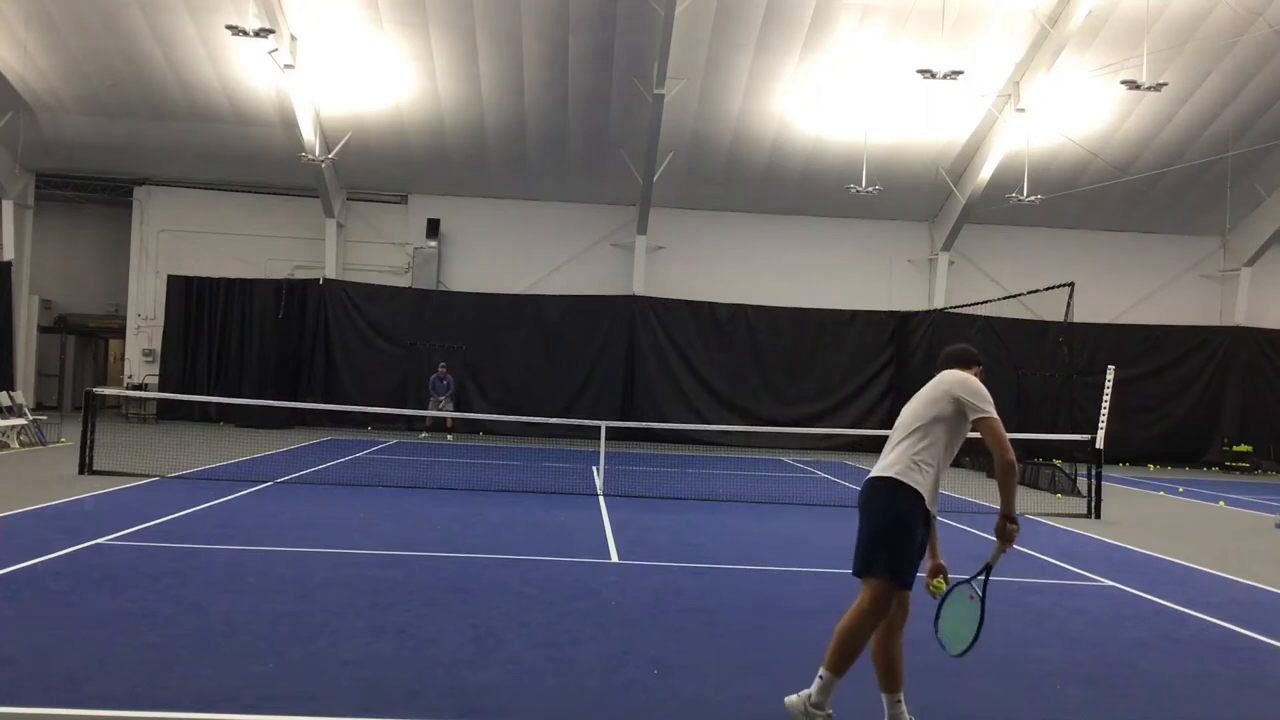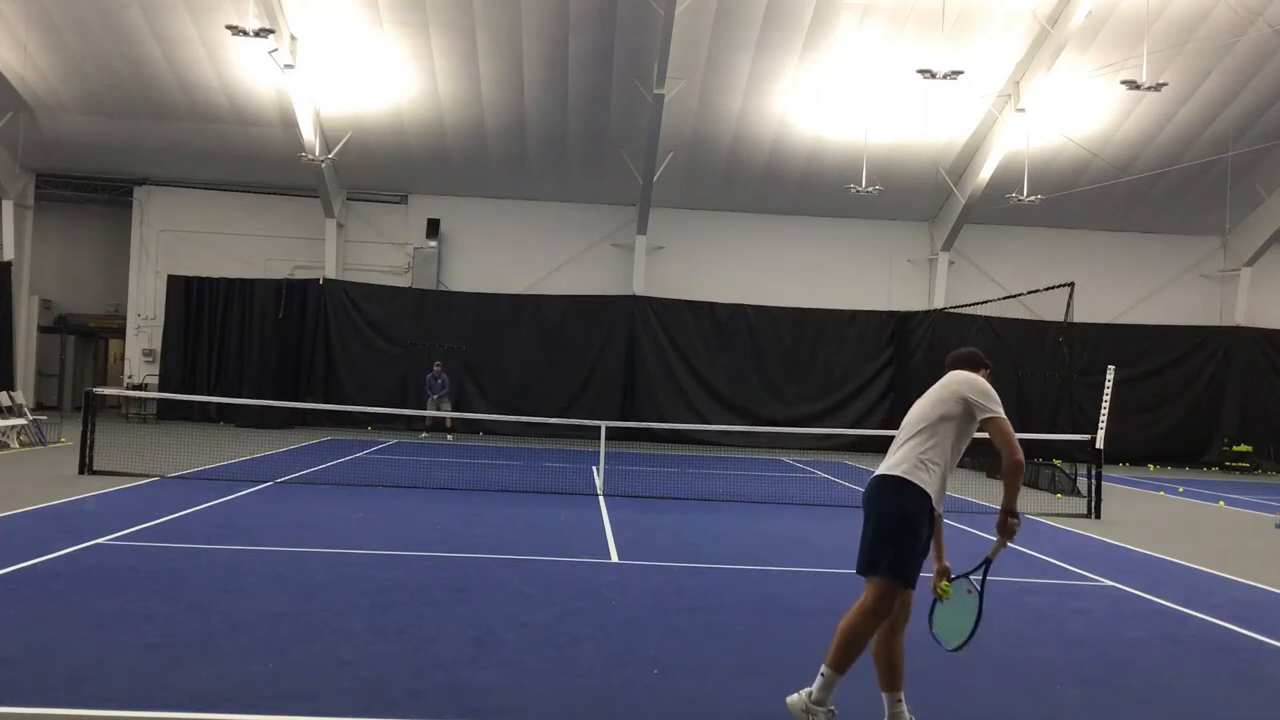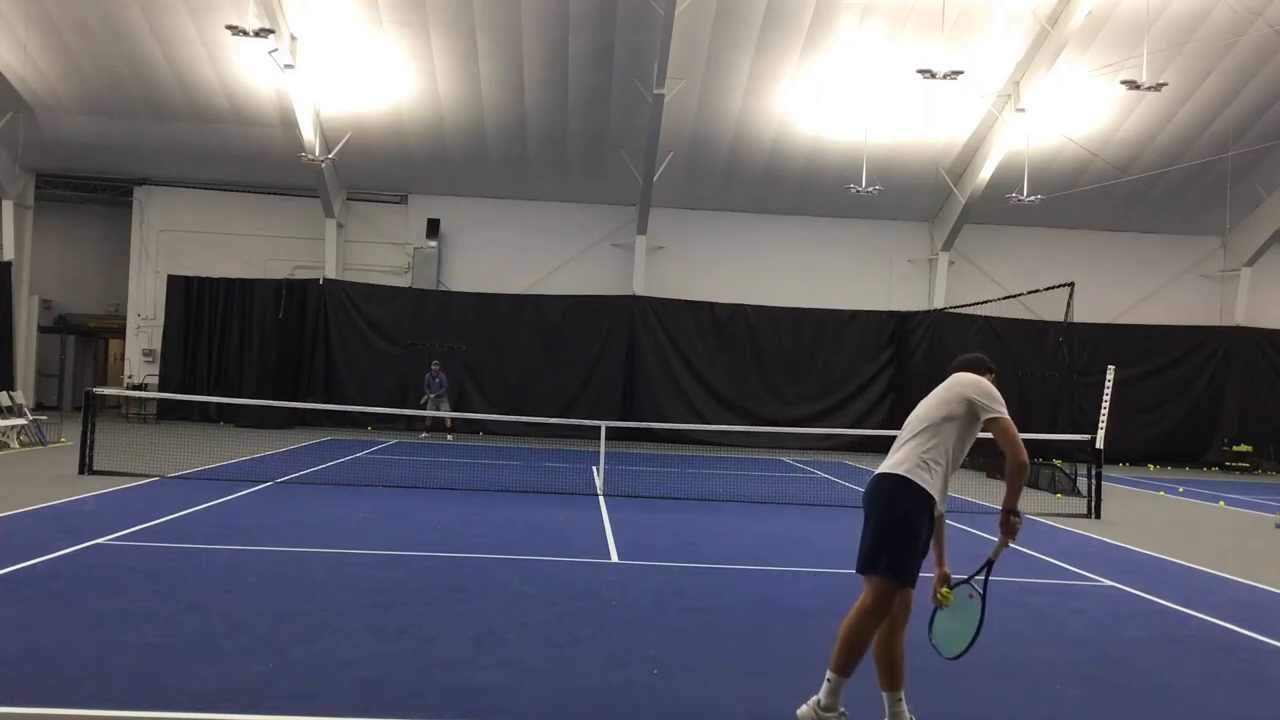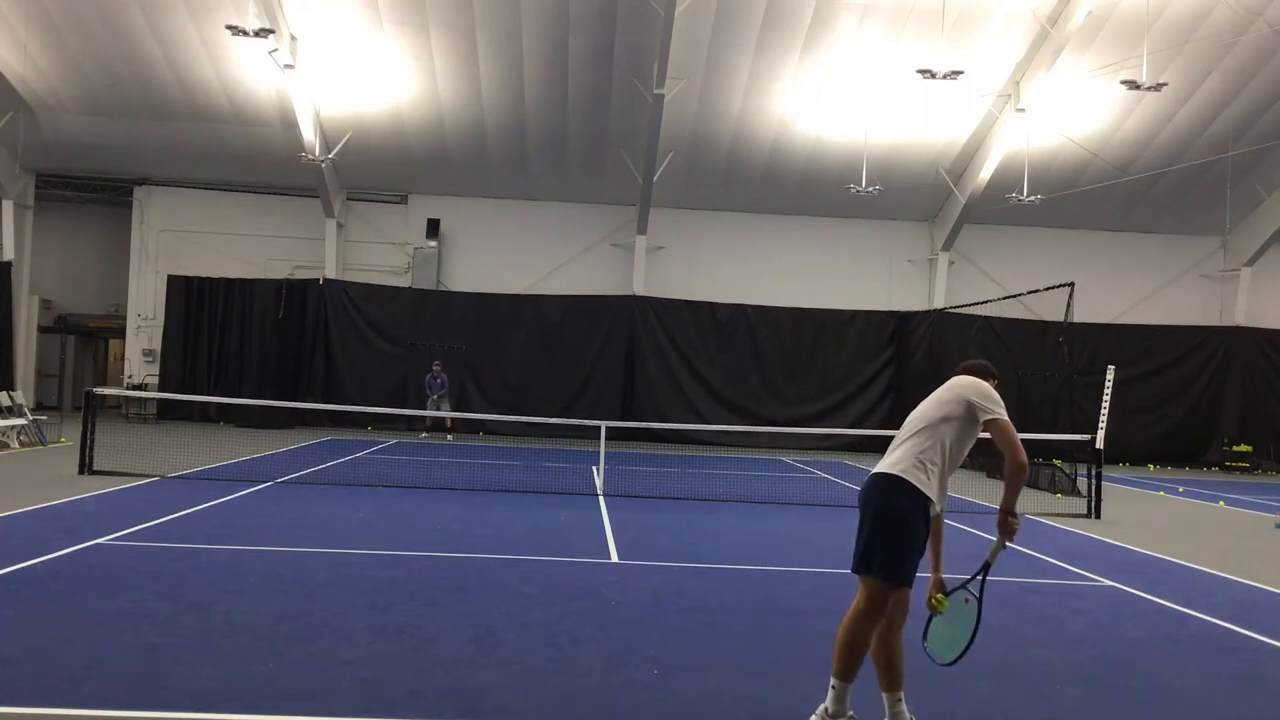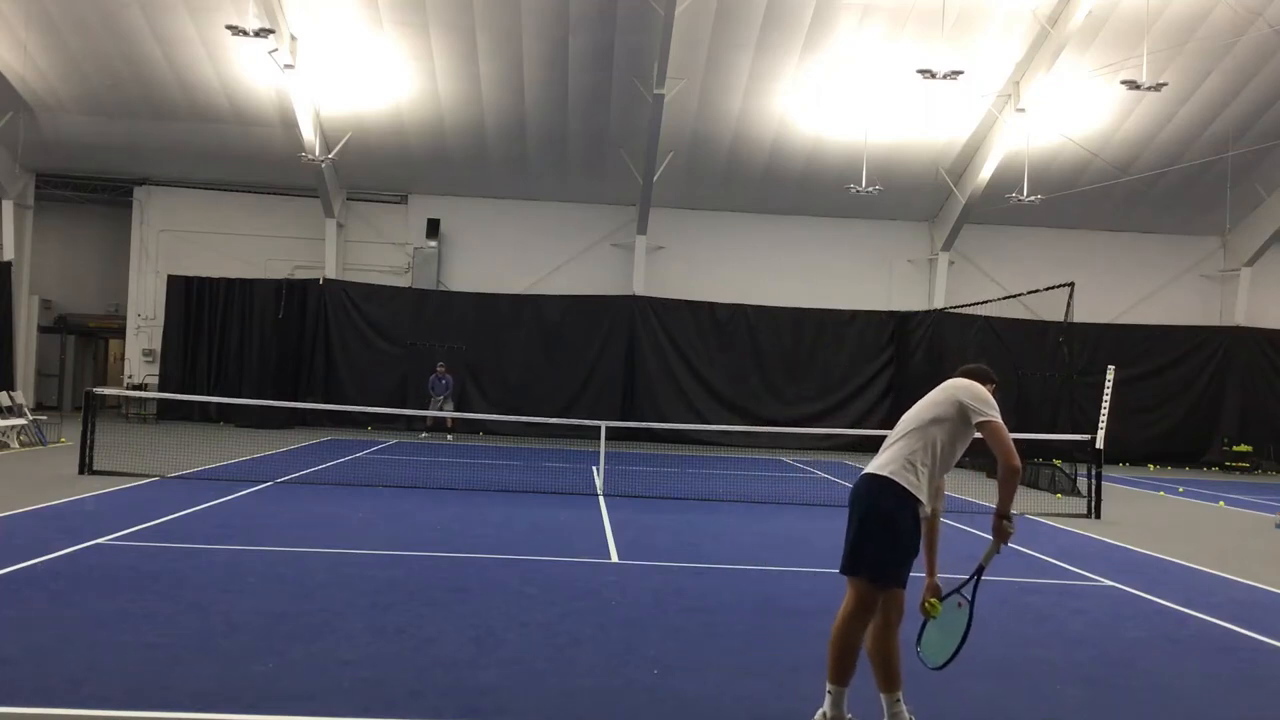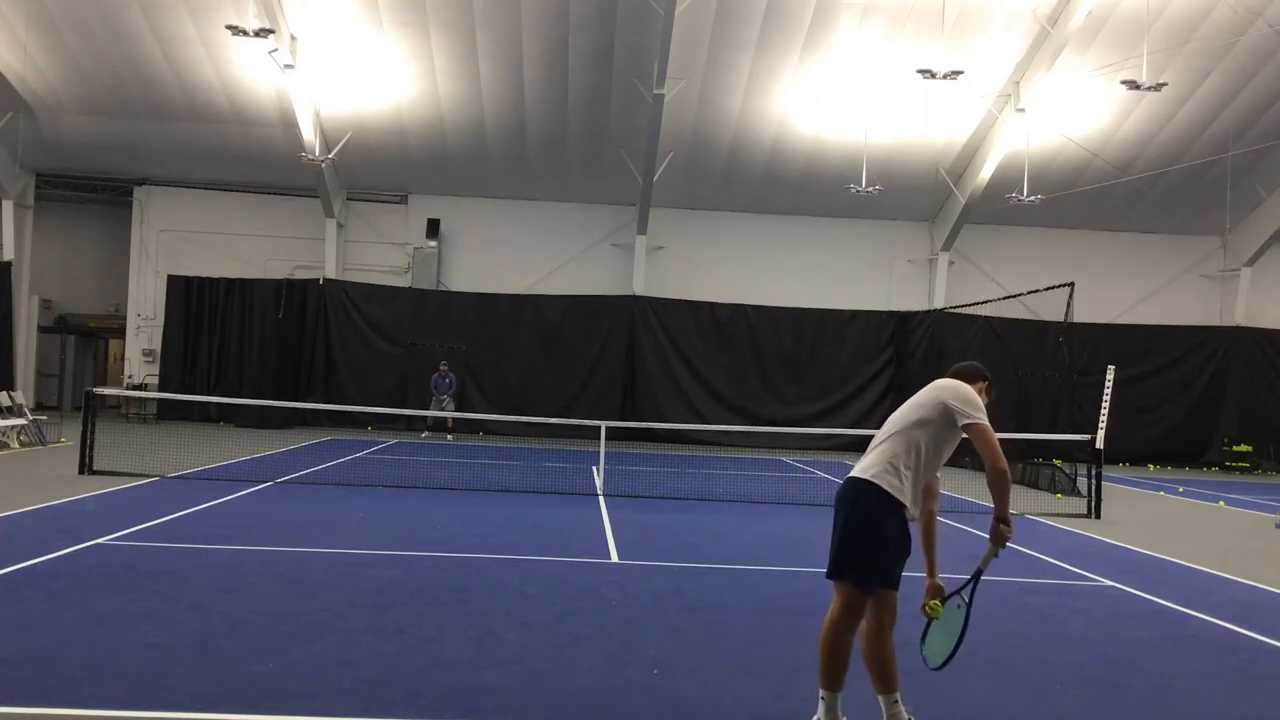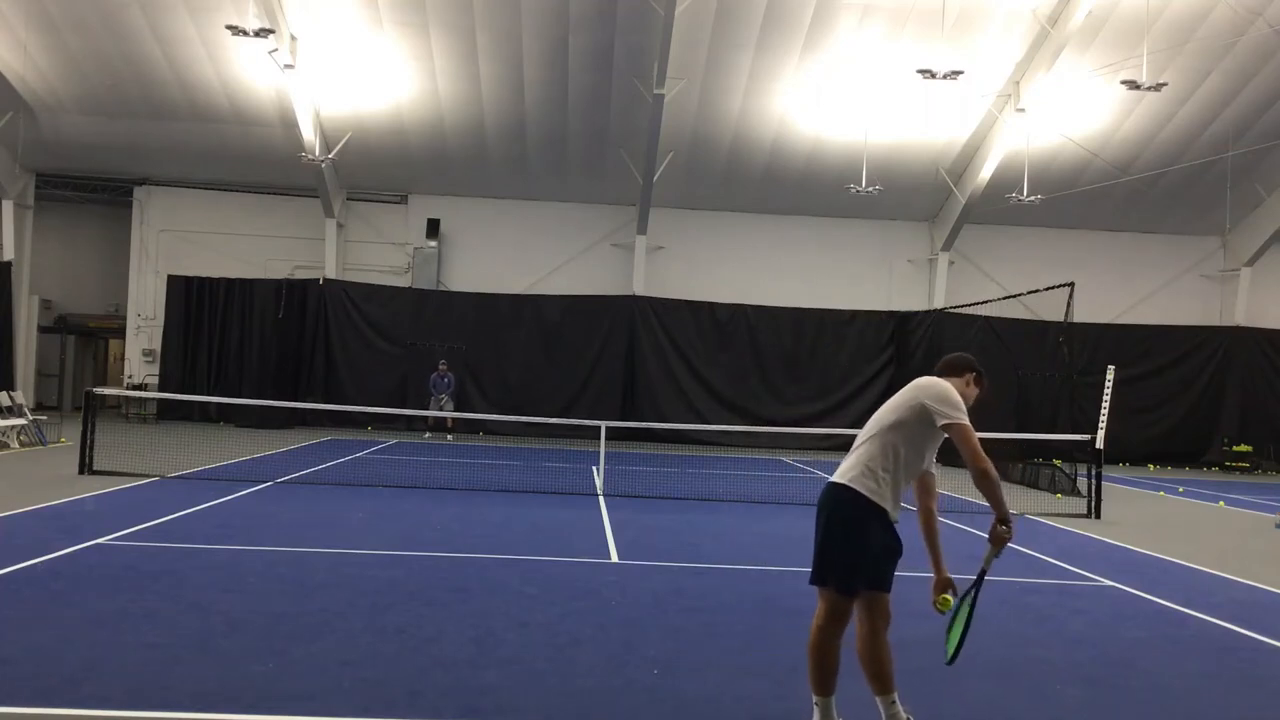
dt=0.2s
person 1, frame 1
left shoulder: (932, 394)
right shoulder: (966, 384)
right elbow: (1005, 458)
left wrist: (933, 556)
right wrist: (1007, 516)
left hip: (894, 495)
right hip: (895, 495)
left knee: (895, 612)
right knee: (875, 602)
person 1, frame 2
left shoulder: (940, 397)
right shoulder: (974, 384)
left elbow: (930, 487)
right elbow: (1014, 457)
left wrist: (940, 560)
right wrist: (1008, 511)
left hip: (898, 494)
right hip: (900, 494)
left knee: (897, 612)
right knee: (878, 601)
person 1, frame 3
left shoulder: (945, 401)
right shoulder: (977, 385)
left elbow: (935, 494)
right elbow: (1018, 458)
left wrist: (941, 566)
right wrist: (1009, 510)
left hip: (901, 494)
right hip: (902, 492)
left knee: (898, 611)
right knee: (877, 600)
person 1, frame 4
left shoulder: (946, 405)
right shoulder: (976, 387)
left elbow: (935, 498)
right elbow: (1017, 460)
left wrist: (936, 572)
right wrist: (1007, 511)
left hip: (902, 496)
right hip: (898, 492)
left knee: (894, 612)
right knee: (872, 601)
person 1, frame 5
left shoulder: (946, 410)
right shoulder: (972, 390)
left elbow: (932, 505)
right elbow: (1010, 463)
left wrist: (931, 576)
right wrist: (1002, 515)
left hip: (897, 501)
right hip: (887, 494)
left knee: (889, 613)
right knee: (862, 603)
person 1, frame 6
left shoulder: (939, 414)
right shoulder: (960, 391)
left elbow: (928, 508)
right elbow: (998, 466)
left wrist: (932, 576)
right wrist: (1000, 518)
left hip: (887, 506)
right hip: (871, 497)
left knee: (882, 615)
right knee: (849, 608)
person 1, frame 7
left shoulder: (927, 423)
right shoulder: (939, 389)
left elbow: (926, 505)
right elbow: (980, 465)
left wrist: (939, 571)
right wrist: (1001, 518)
left hip: (875, 513)
right hip: (852, 501)
left knee: (875, 617)
right knee: (834, 613)
